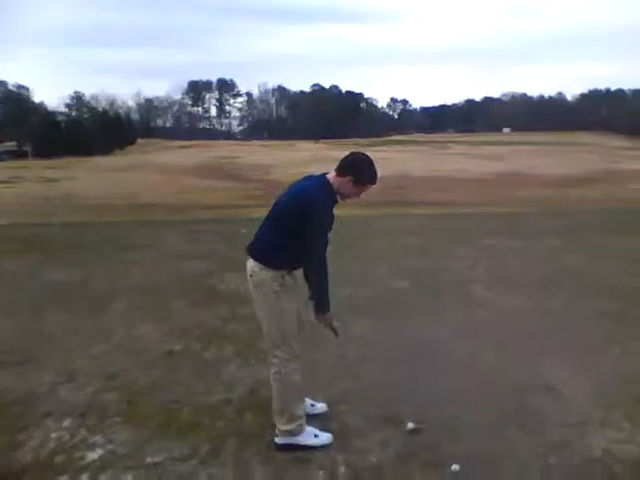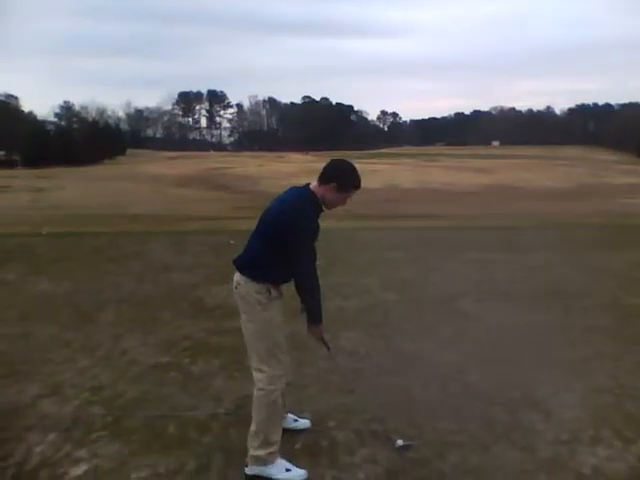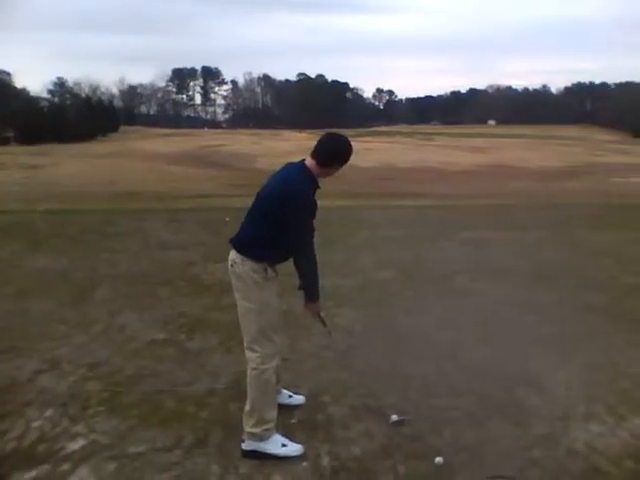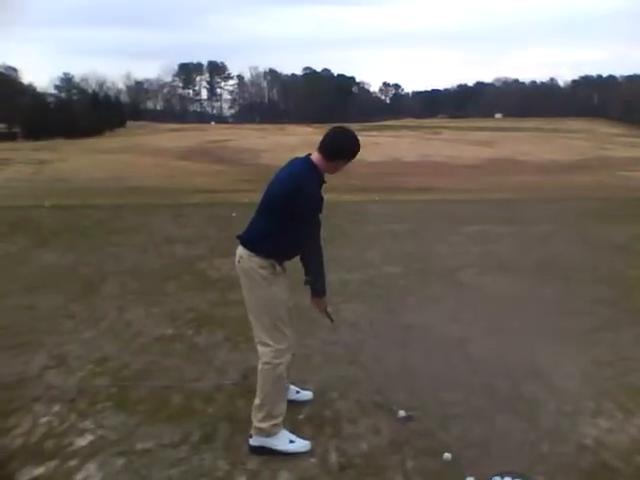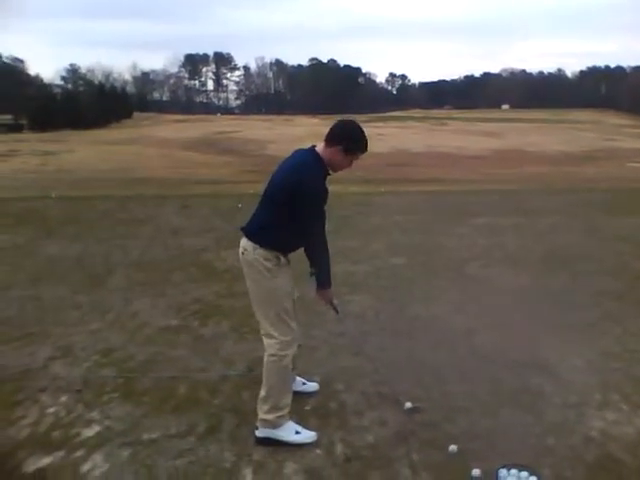
dt=1s
person 1, frame 1
left shoulder: (313, 186)
right shoulder: (316, 202)
right elbow: (315, 257)
left wrist: (313, 295)
right wrist: (322, 306)
left hip: (279, 267)
right hip: (270, 273)
left knee: (295, 336)
right knee: (286, 352)
left ankle: (292, 400)
right ankle: (290, 430)
person 1, frame 2
left shoulder: (298, 198)
right shoulder: (301, 213)
left elbow: (298, 264)
right elbow: (305, 269)
left wrist: (307, 305)
right wrist: (314, 318)
left hip: (260, 282)
right hip: (257, 288)
left knee: (274, 357)
right knee: (271, 370)
left ankle: (275, 414)
person 1, frame 3
left shoulder: (293, 173)
right shoulder: (299, 192)
left elbow: (296, 241)
right elbow: (303, 247)
left wrist: (304, 282)
right wrist: (312, 294)
left hip: (254, 259)
right hip: (253, 267)
left knee: (270, 336)
right knee: (263, 349)
left ankle: (271, 391)
right ankle: (257, 436)
person 1, frame 4
left shoulder: (299, 168)
right shoulder: (305, 186)
right elbow: (309, 242)
left wrist: (311, 279)
right wrist: (318, 289)
left hip: (262, 256)
right hip: (261, 263)
left knee: (279, 329)
right knee: (276, 345)
left ankle: (277, 387)
right ankle: (265, 431)
person 1, frame 5
left shoulder: (303, 159)
right shoulder: (310, 179)
right elbow: (314, 234)
left wrist: (316, 270)
right wrist: (324, 282)
left hip: (264, 247)
right hip: (264, 255)
left knee: (284, 320)
right knee: (282, 336)
left ankle: (284, 379)
right ankle: (271, 423)
